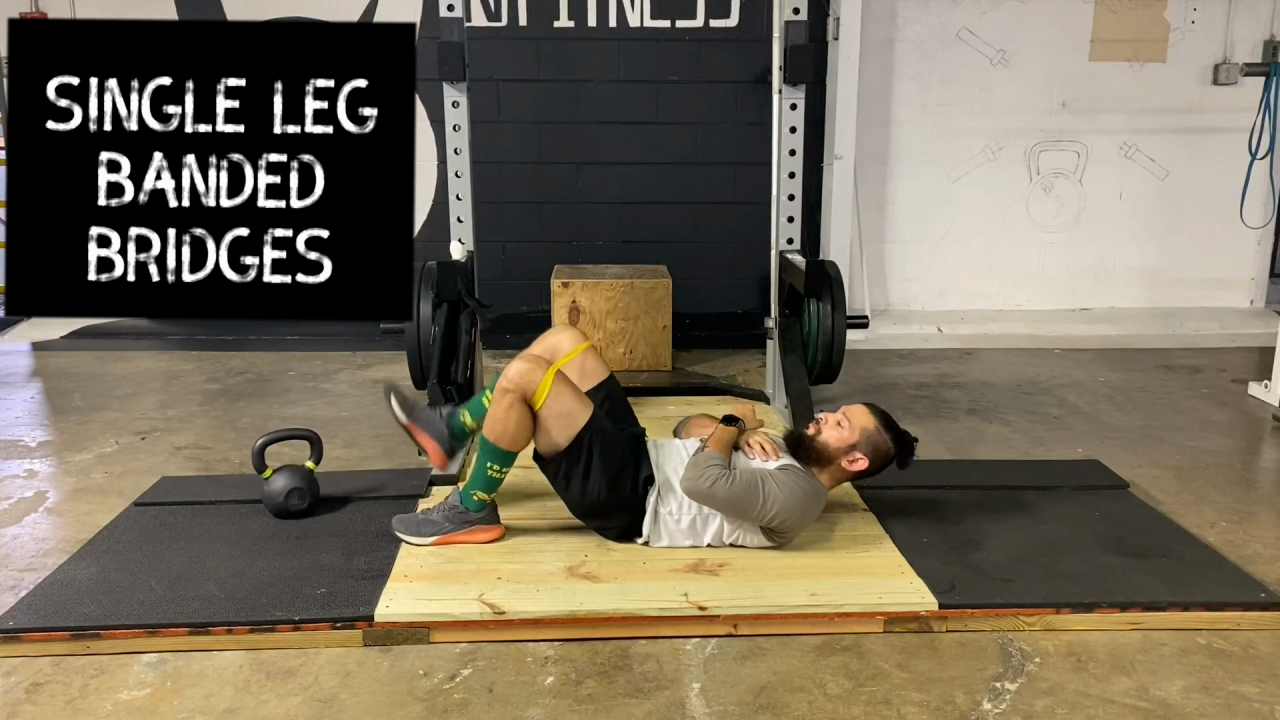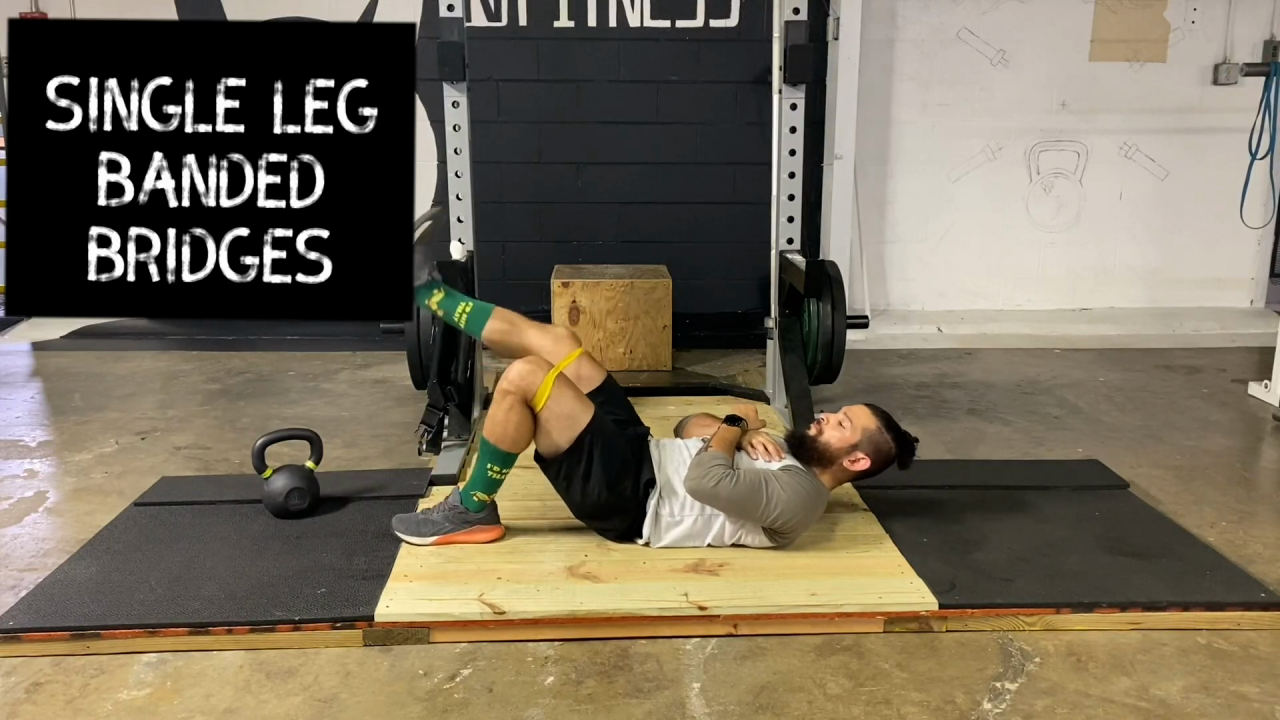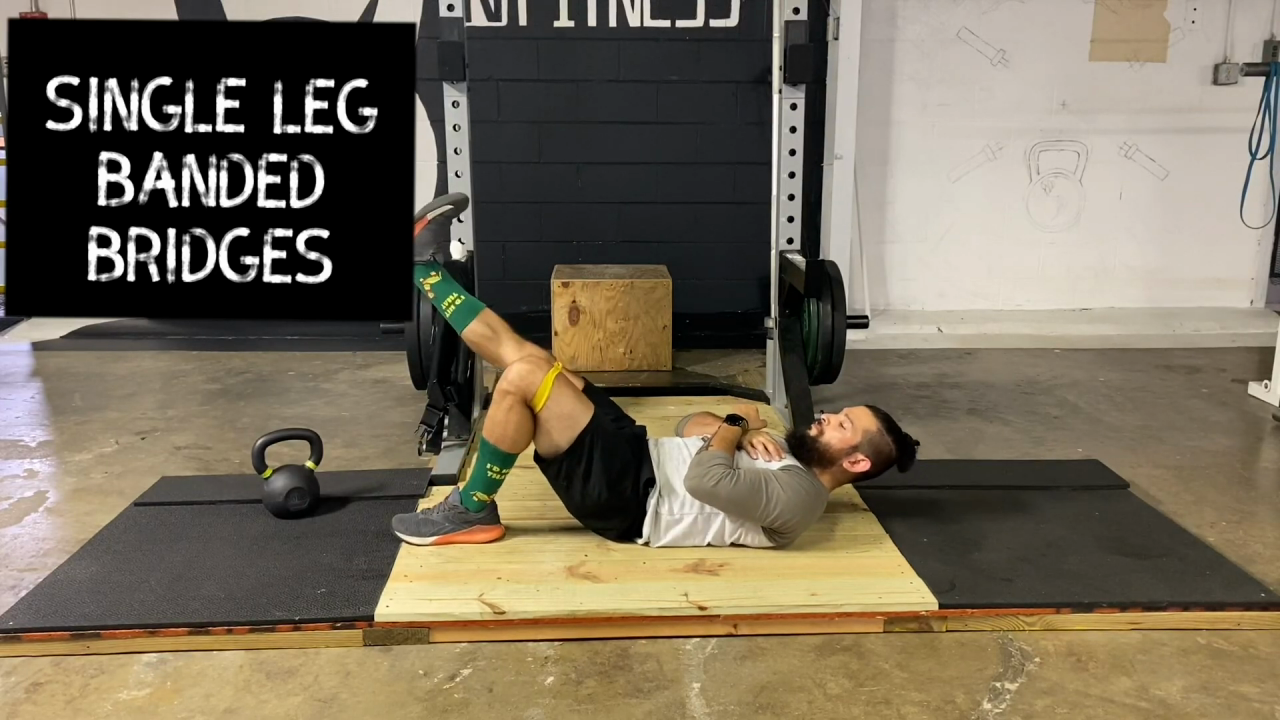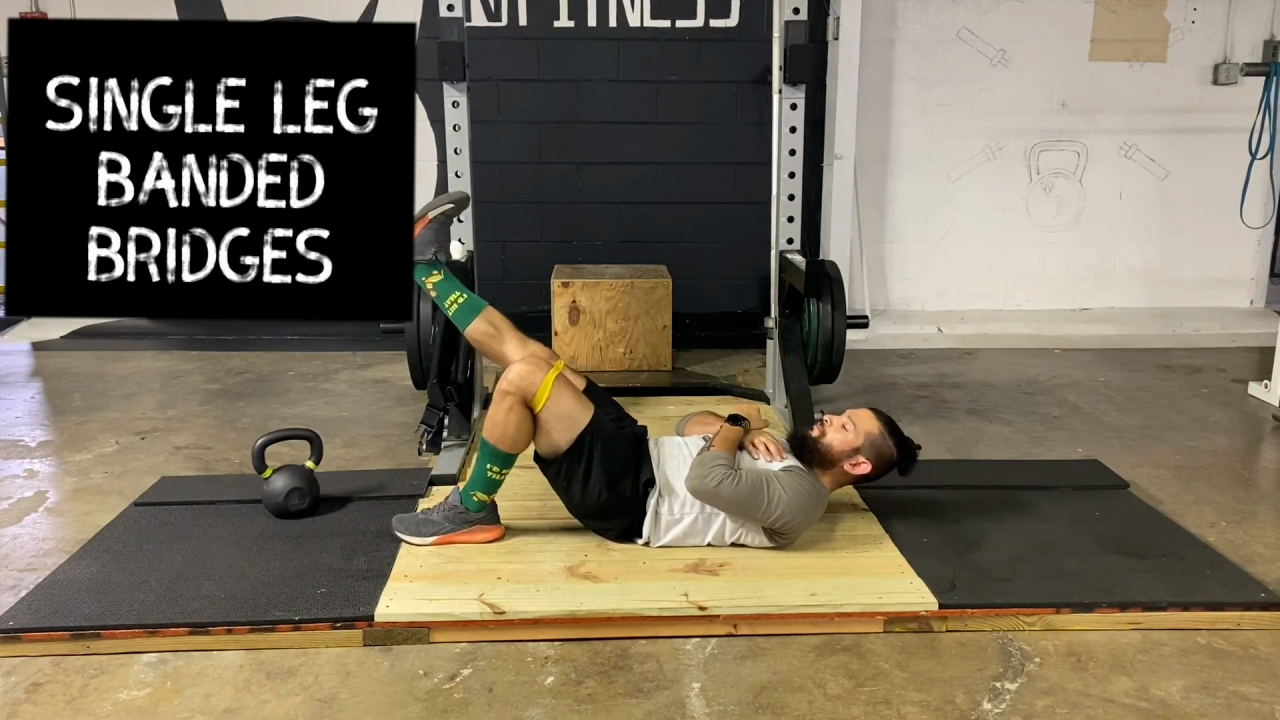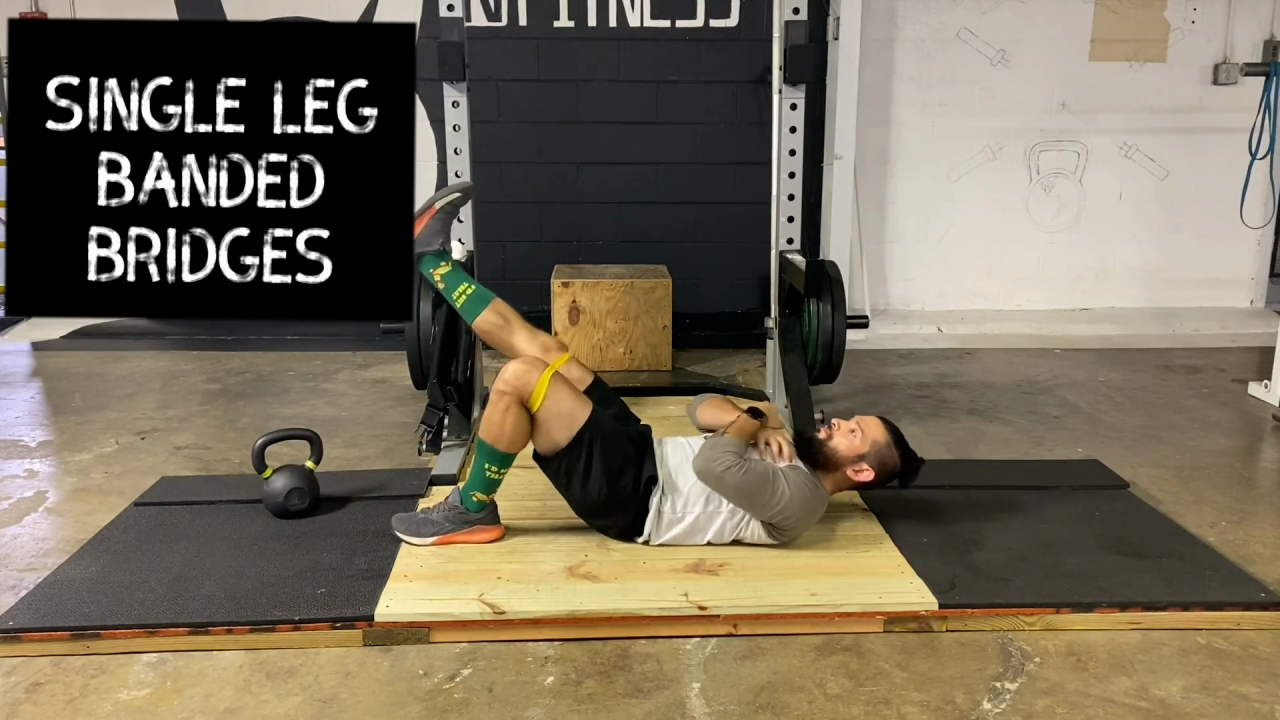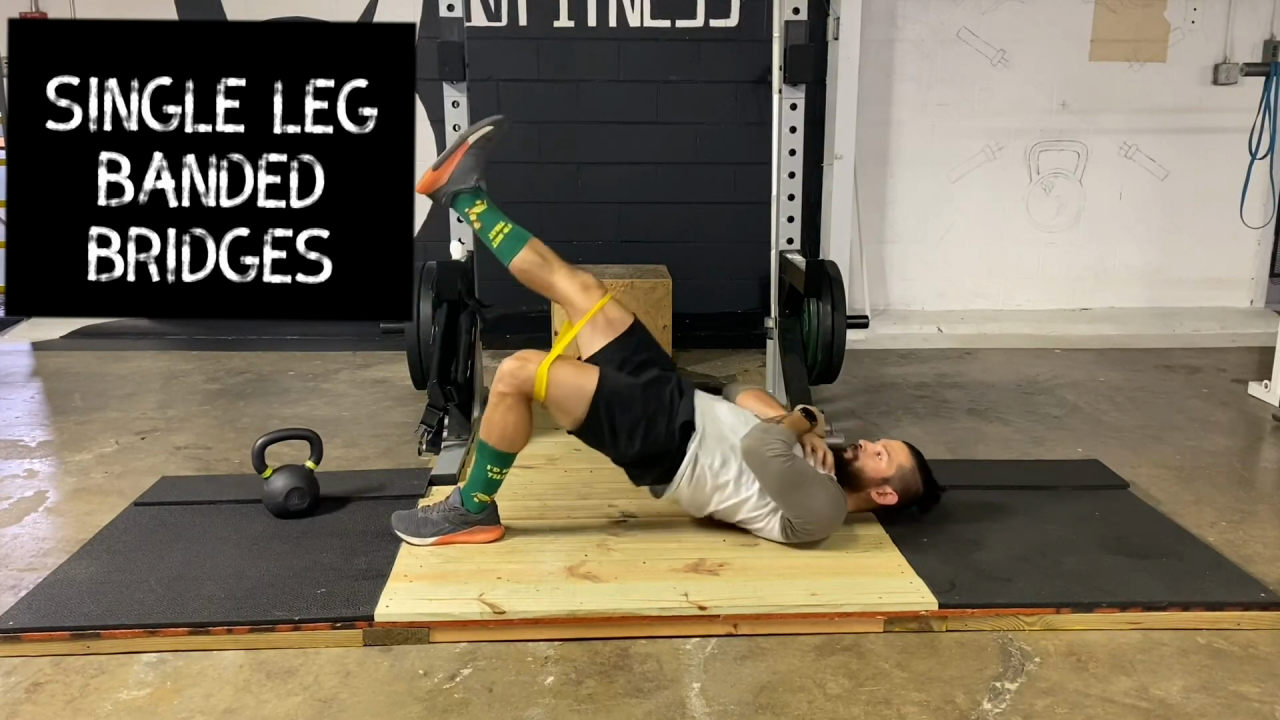
dt=0.4s
person 1, frame 1
left shoulder: (795, 496)
right shoulder: (786, 454)
left elbow: (701, 481)
right elbow: (688, 429)
left wrist: (735, 426)
right wrist: (741, 431)
left hip: (624, 498)
right hip: (638, 456)
left knee: (521, 375)
right knee: (561, 341)
left ankle: (472, 510)
right ankle: (449, 430)
person 1, frame 2
left shoulder: (797, 497)
right shoulder: (790, 457)
left elbow: (702, 480)
right elbow: (689, 425)
left wrist: (736, 425)
right wrist: (745, 429)
left hip: (627, 500)
right hip: (640, 455)
left knee: (523, 378)
right knee: (552, 342)
left ankle: (471, 513)
right ankle: (430, 289)
person 1, frame 3
left shoulder: (796, 497)
right shoulder: (784, 453)
left elbow: (703, 479)
right elbow: (691, 426)
left wrist: (736, 424)
right wrist: (744, 429)
left hip: (625, 498)
right hip: (638, 456)
left knee: (522, 376)
right knee: (521, 355)
left ankle: (472, 512)
right ankle: (428, 271)
person 1, frame 4
left shoulder: (798, 499)
right shoulder: (785, 455)
left elbow: (705, 480)
right elbow: (691, 425)
left wrist: (737, 423)
right wrist: (745, 429)
left hip: (625, 497)
right hip: (637, 454)
left knee: (522, 377)
right knee: (527, 354)
left ankle: (471, 511)
right ankle: (430, 268)
person 1, frame 5
left shoulder: (797, 500)
right shoulder: (791, 458)
left elbow: (714, 464)
right elbow: (702, 405)
left wrist: (756, 421)
right wrist: (757, 421)
left hip: (628, 493)
right hip: (641, 453)
left knee: (518, 378)
right knee: (535, 347)
left ankle: (471, 512)
right ankle: (433, 257)
person 1, frame 6
left shoulder: (819, 510)
right shoulder: (818, 466)
left elbow: (760, 448)
right elbow: (741, 394)
left wrist: (802, 423)
right wrist: (802, 425)
left hip: (664, 434)
right hip: (674, 403)
left knee: (517, 372)
right knee: (575, 286)
left ankle: (472, 511)
right ankle: (465, 194)
